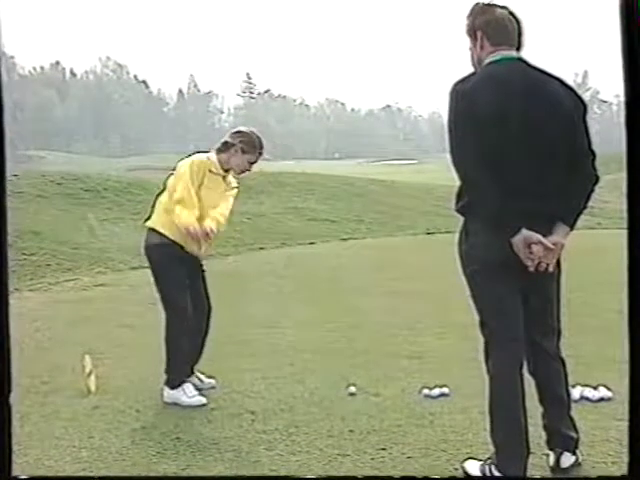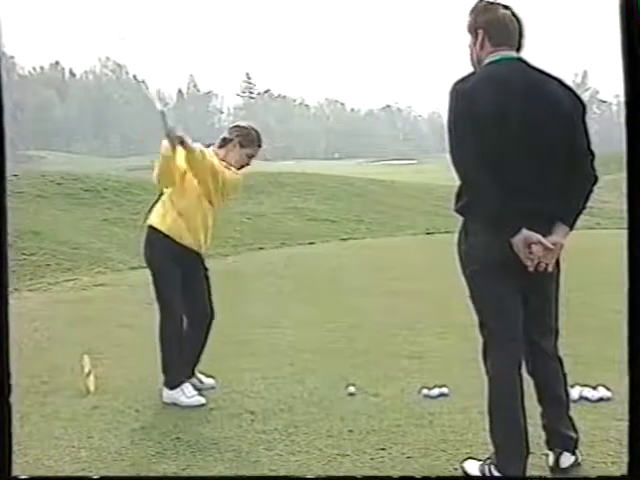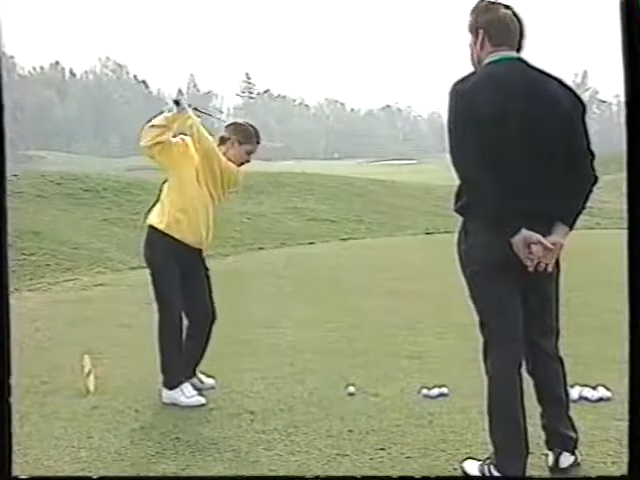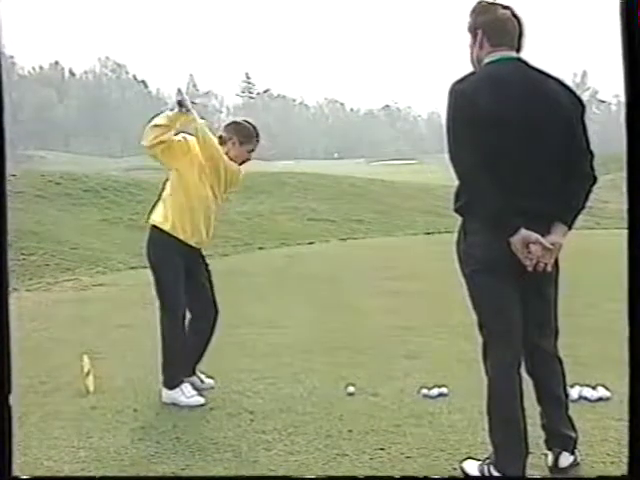
dt=0.2s
person 1, frame 1
left shoulder: (469, 91)
right shoulder: (561, 91)
left elbow: (472, 172)
right elbow: (584, 169)
left wrist: (512, 232)
right wrist: (559, 228)
left hip: (490, 236)
right hip: (545, 235)
left knee: (505, 349)
right knee: (545, 343)
person 1, frame 2
left shoulder: (469, 91)
right shoulder: (560, 92)
left elbow: (472, 172)
right elbow: (583, 170)
left wrist: (513, 232)
right wrist: (558, 228)
left hip: (489, 236)
right hip: (544, 236)
left knee: (503, 349)
right knee: (543, 343)
person 1, frame 3
left shoulder: (469, 91)
right shoulder: (559, 92)
left elbow: (472, 172)
right elbow: (583, 171)
left wrist: (513, 232)
right wrist: (558, 229)
left hip: (489, 236)
right hip: (543, 236)
left knee: (503, 349)
right knee: (543, 343)
person 1, frame 4
left shoulder: (468, 91)
right shoulder: (559, 92)
left elbow: (471, 171)
right elbow: (582, 170)
left wrist: (511, 231)
right wrist: (557, 228)
left hip: (488, 236)
right hip: (543, 235)
left knee: (503, 349)
right knee: (542, 343)
person 2, frame 1
left shoulder: (229, 185)
right shoulder: (195, 163)
left elbow: (221, 212)
right elbow: (180, 201)
left wrist: (207, 229)
right wrist: (186, 225)
left hip: (190, 250)
right hip: (163, 242)
left knee: (201, 312)
right knee: (180, 312)
left ankle: (186, 372)
right ankle: (174, 385)
person 2, frame 2
left shoulder: (231, 178)
right shoulder: (183, 157)
left elbow: (210, 171)
right elbow: (163, 178)
left wrist: (188, 148)
right wrist: (171, 146)
left hip: (192, 250)
right hip: (163, 242)
left knee: (202, 316)
right knee: (173, 314)
left ankle: (185, 373)
right ankle: (173, 386)
person 2, frame 3
left shoulder: (232, 175)
right shoulder: (185, 151)
left elbow: (211, 158)
right elbow: (150, 141)
left wrist: (190, 119)
right wrist: (177, 117)
left hip: (192, 250)
right hip: (163, 242)
left knee: (204, 315)
right knee: (171, 314)
left ankle: (187, 372)
right ankle: (172, 385)
person 2, frame 4
left shoulder: (231, 173)
right shoulder: (189, 149)
left elbow: (214, 160)
right elbow: (152, 139)
left wrist: (194, 119)
right wrist: (178, 115)
left hip: (191, 246)
right hip: (166, 241)
left knee: (206, 311)
right knee: (174, 313)
left ankle: (187, 370)
right ankle: (172, 385)
